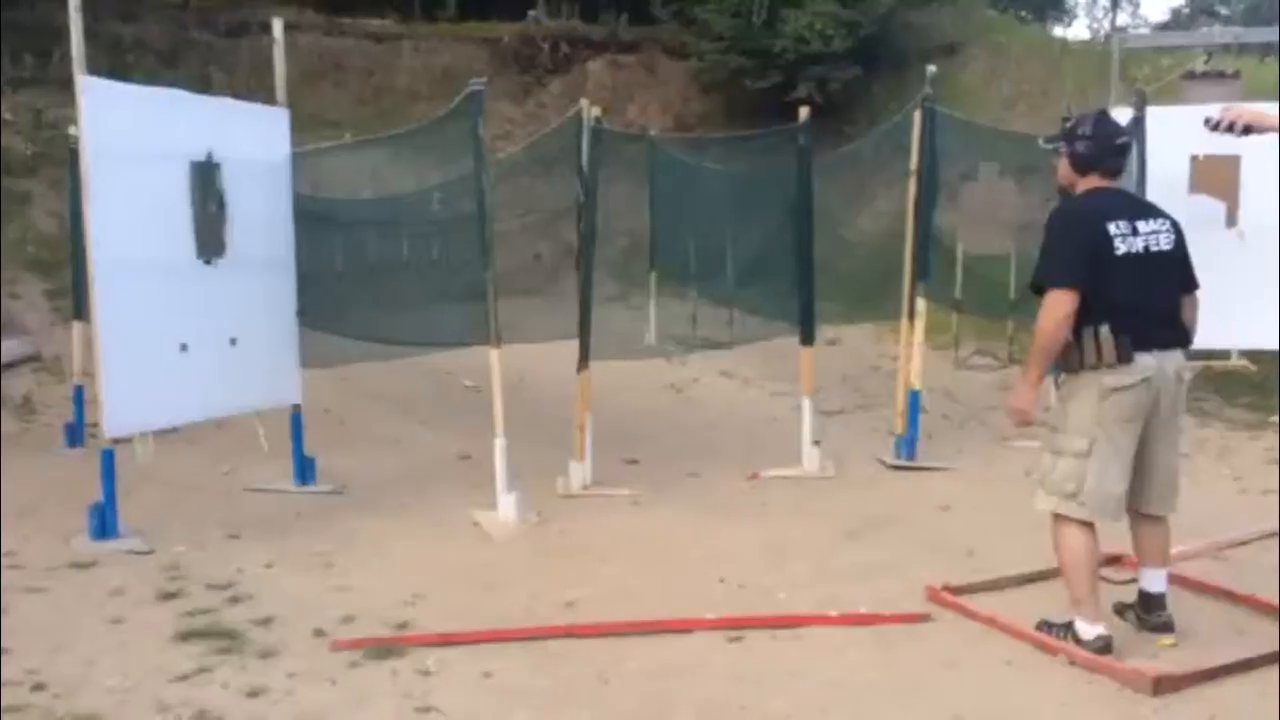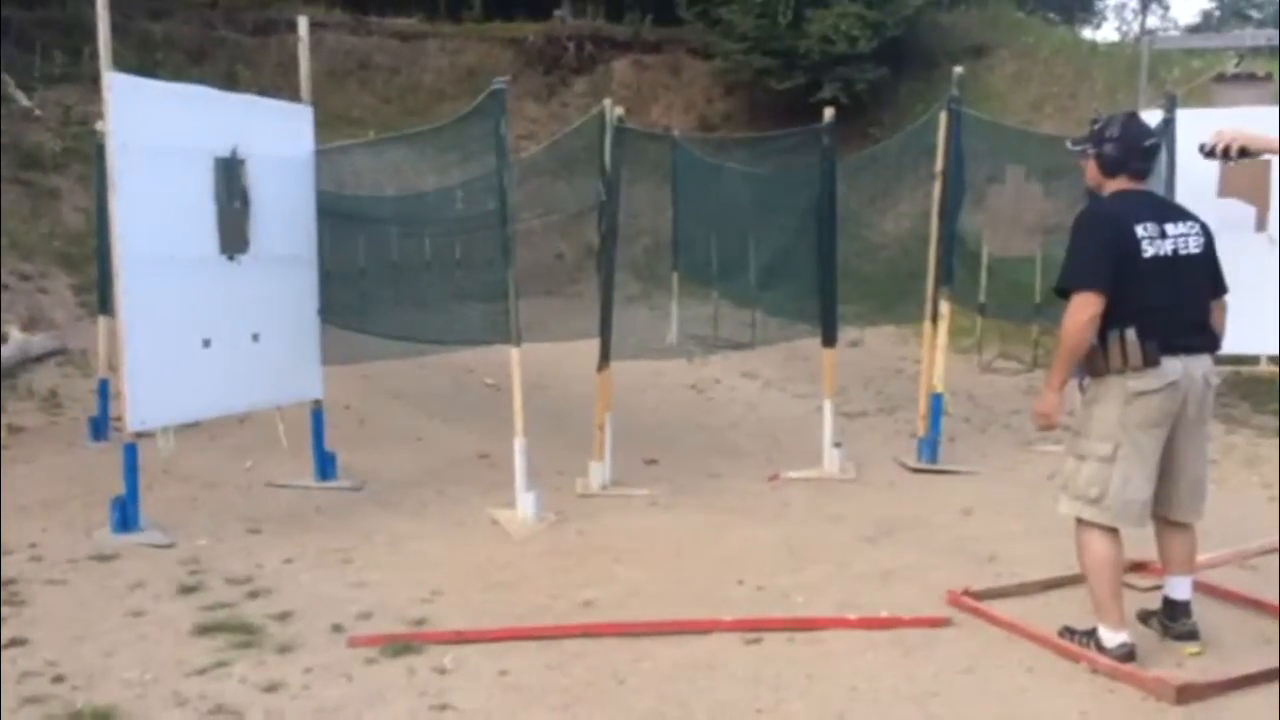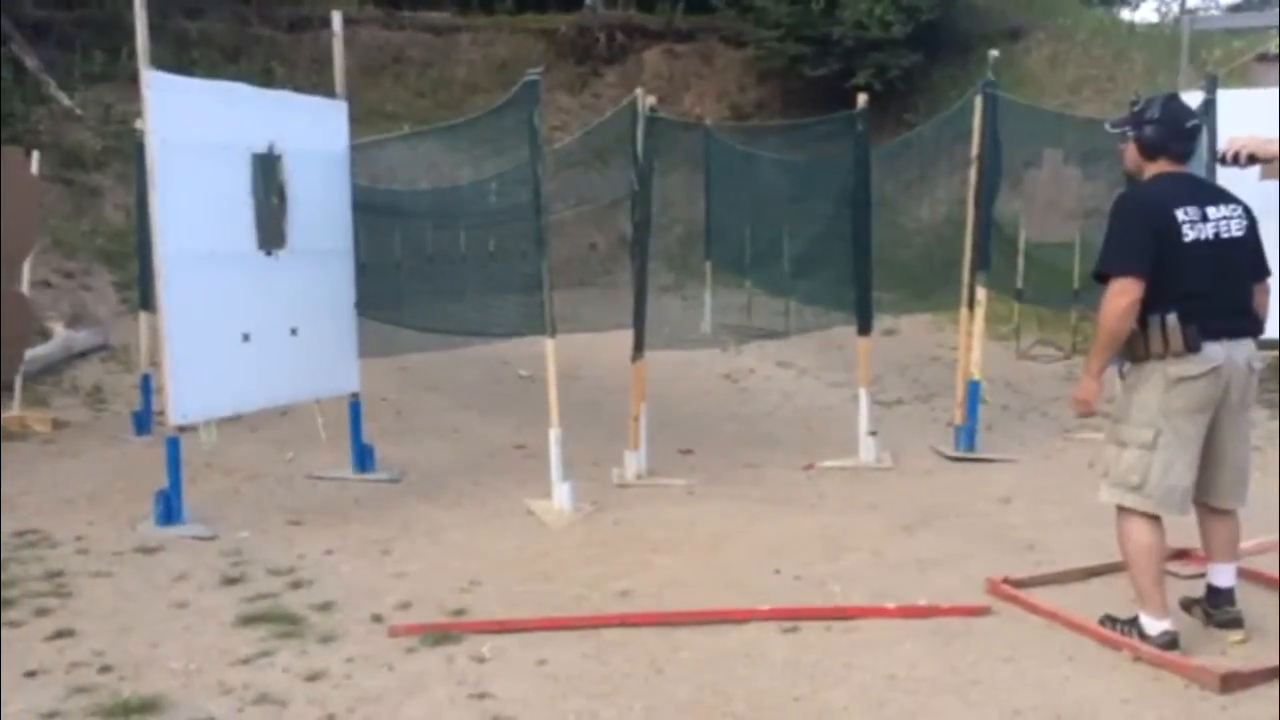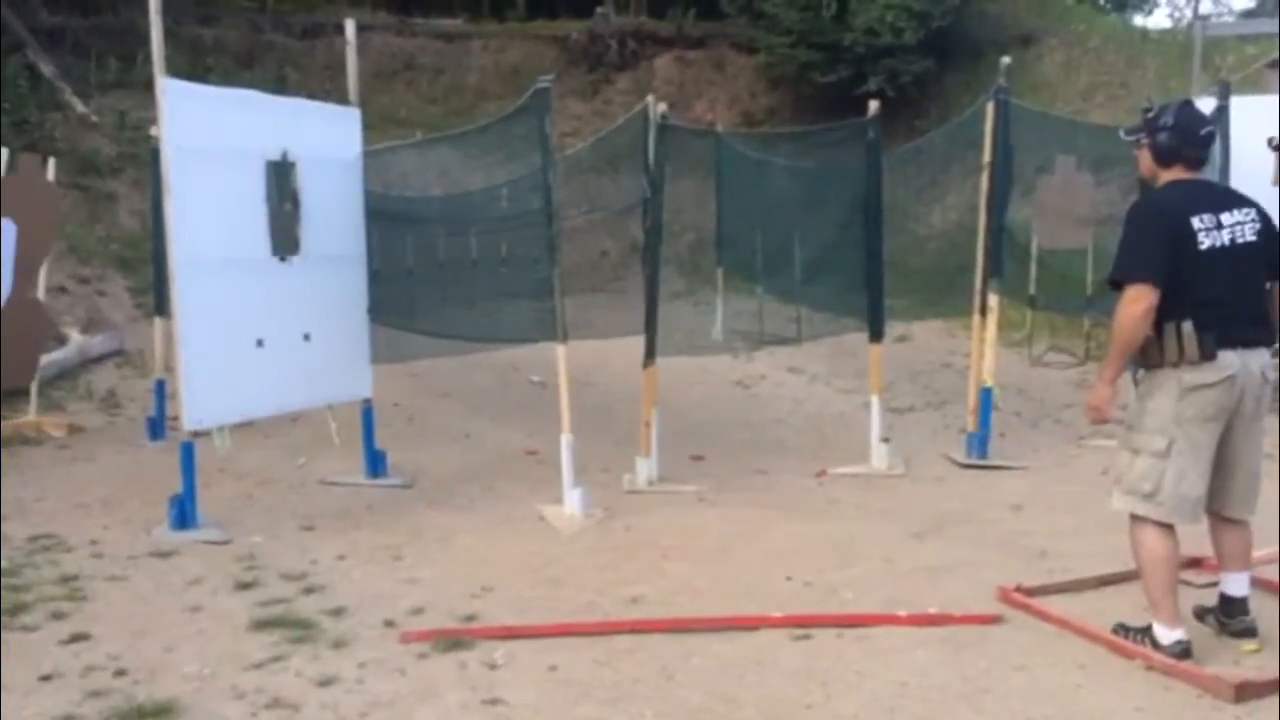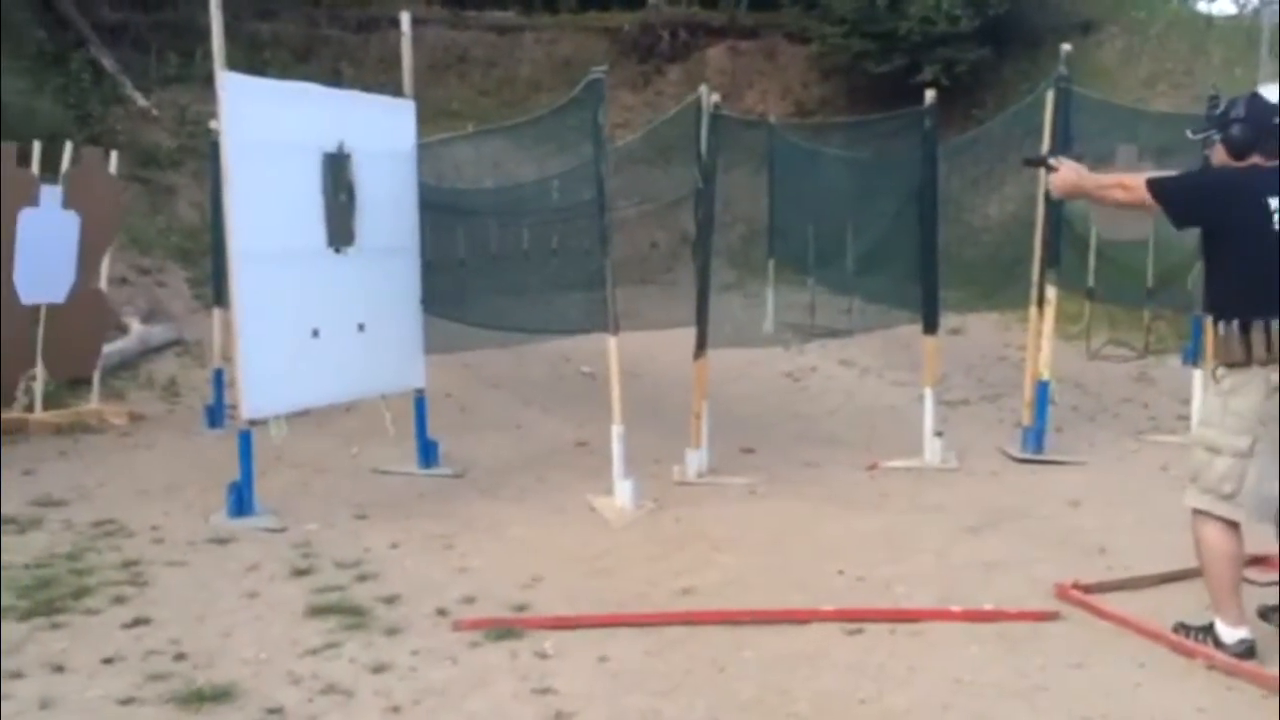
dt=1s
person 1, frame 1
left shoulder: (1074, 216)
right shoulder: (1161, 219)
left elbow: (1061, 308)
right elbow: (1188, 304)
left wrist: (1029, 381)
left hip: (1107, 374)
right hip: (1166, 368)
left knee: (1071, 503)
right knee: (1151, 497)
left ankle: (1088, 627)
right ankle: (1153, 604)
person 1, frame 2
left shoulder: (1101, 218)
right shoulder: (1189, 222)
left elbow: (1086, 312)
right elbow: (1217, 309)
left wrist: (1053, 386)
left hip: (1134, 377)
right hip: (1193, 372)
left knee: (1094, 509)
right knee: (1175, 505)
left ankle: (1111, 635)
right ankle: (1177, 612)
person 1, frame 3
left shoulder: (1140, 202)
right shoulder: (1232, 205)
left elbow: (1126, 297)
right elbow: (1260, 293)
left wrist: (1093, 372)
left hip: (1175, 364)
right hip: (1236, 358)
left knee: (1136, 497)
right knee: (1219, 493)
left ankle: (1154, 624)
right ankle: (1221, 600)
person 1, frame 4
left shoulder: (1155, 210)
left elbow: (1140, 303)
left wrist: (1107, 378)
left hip: (1188, 373)
left knee: (1150, 506)
right knee: (1231, 501)
left ankle: (1166, 633)
person 1, frame 5
left shoulder: (1226, 187)
left elbow: (1131, 193)
right elbow: (1159, 184)
left wrist: (1079, 183)
right wrist: (1091, 177)
left knee: (1215, 502)
left ankle: (1230, 631)
